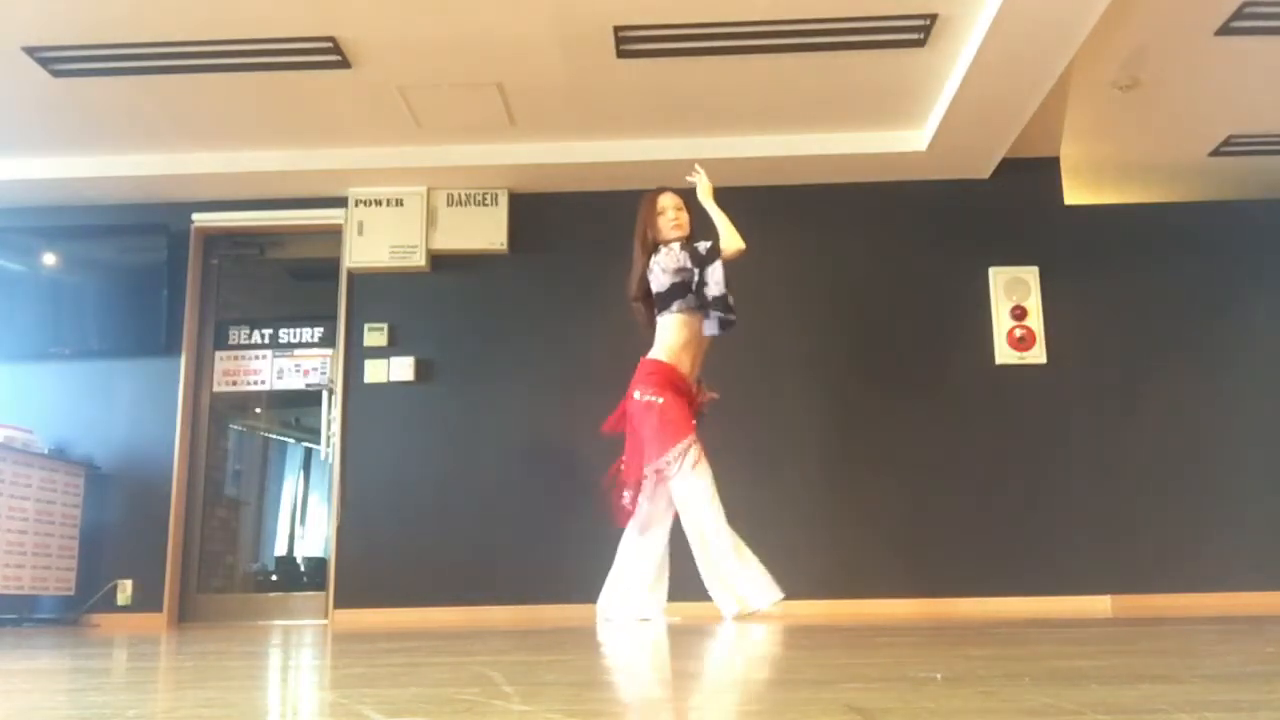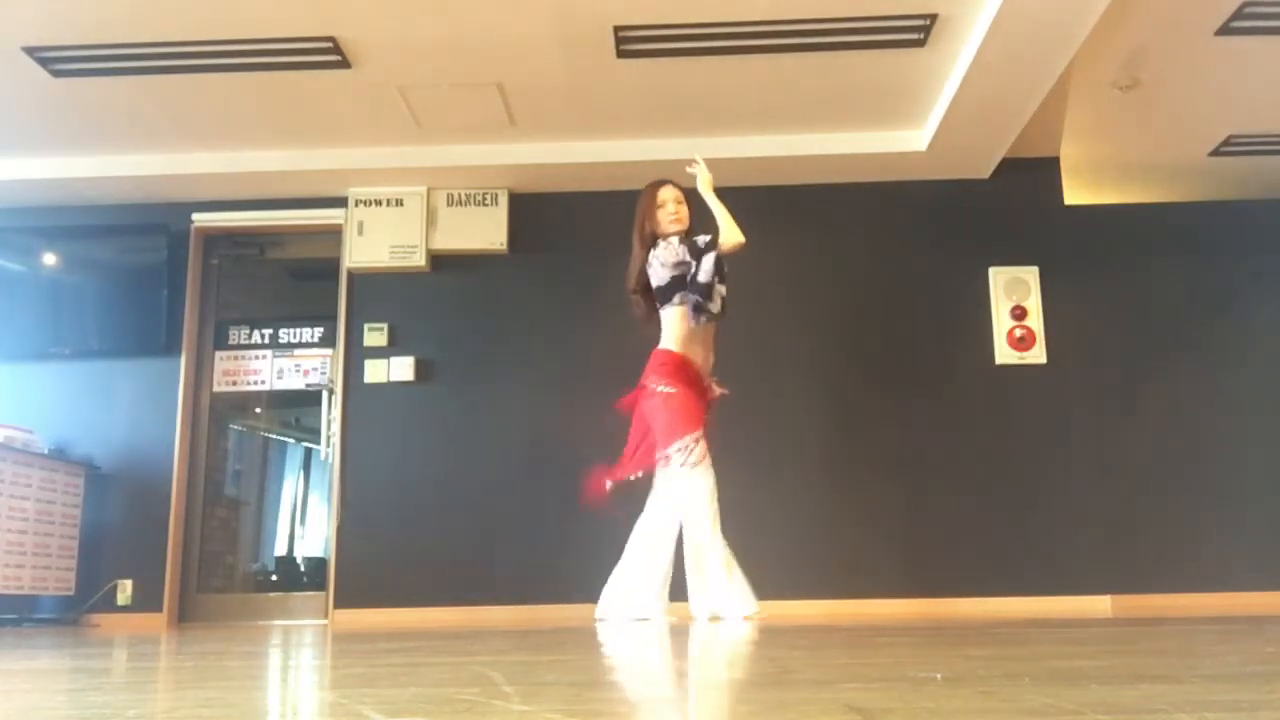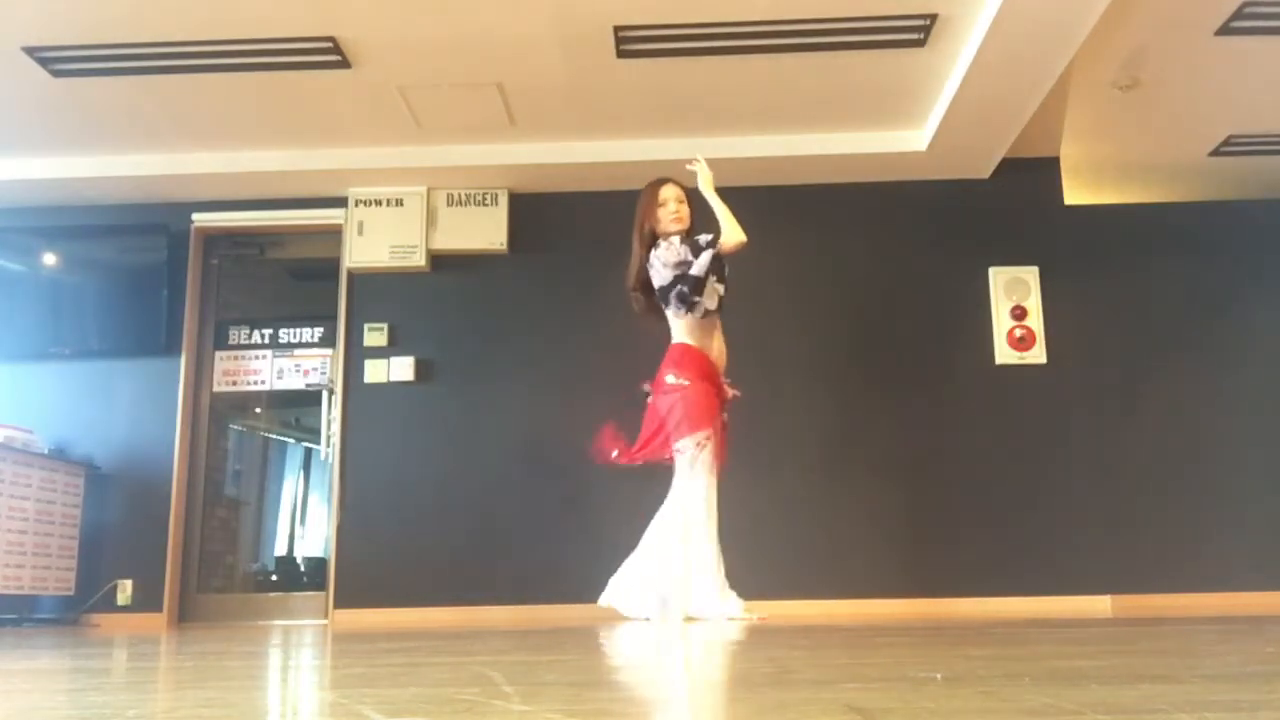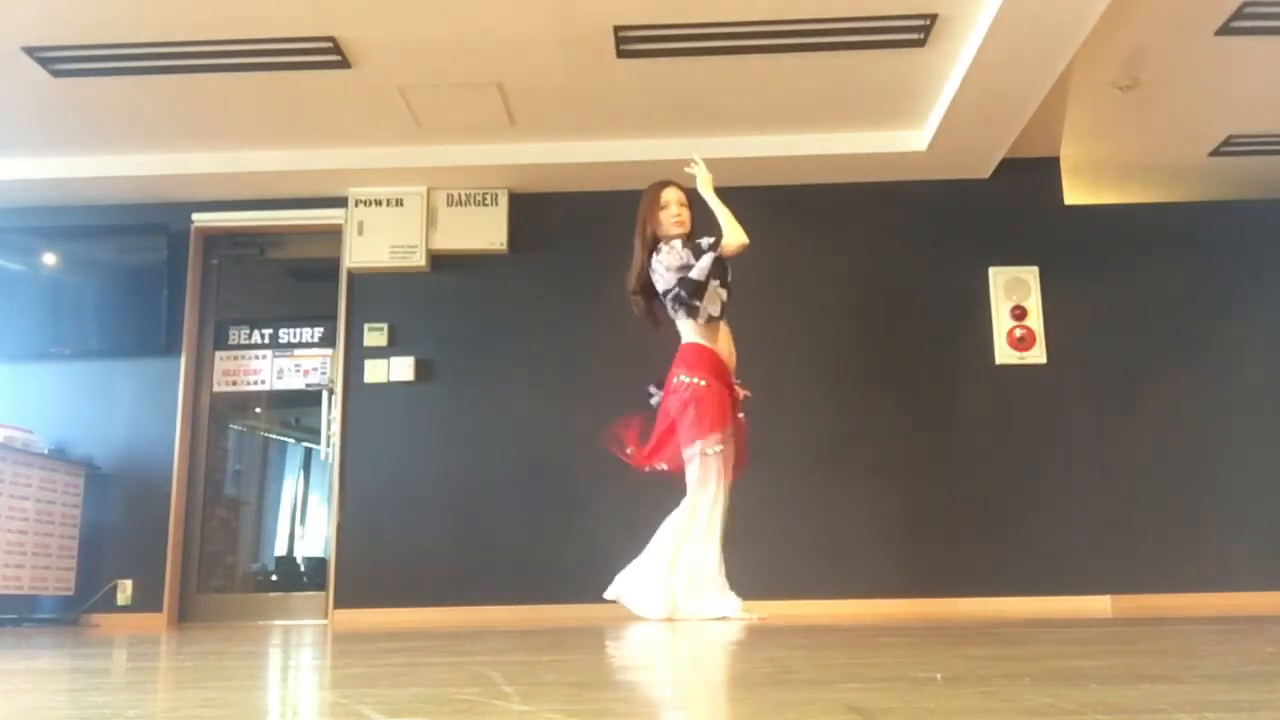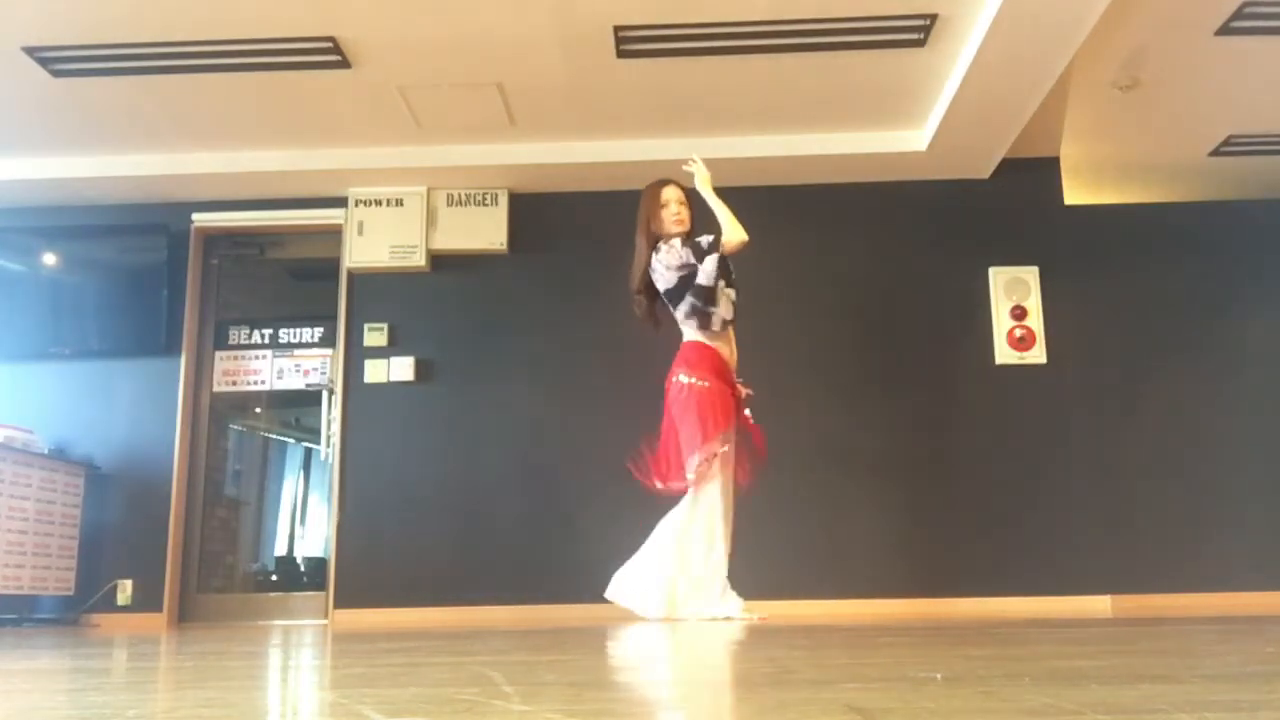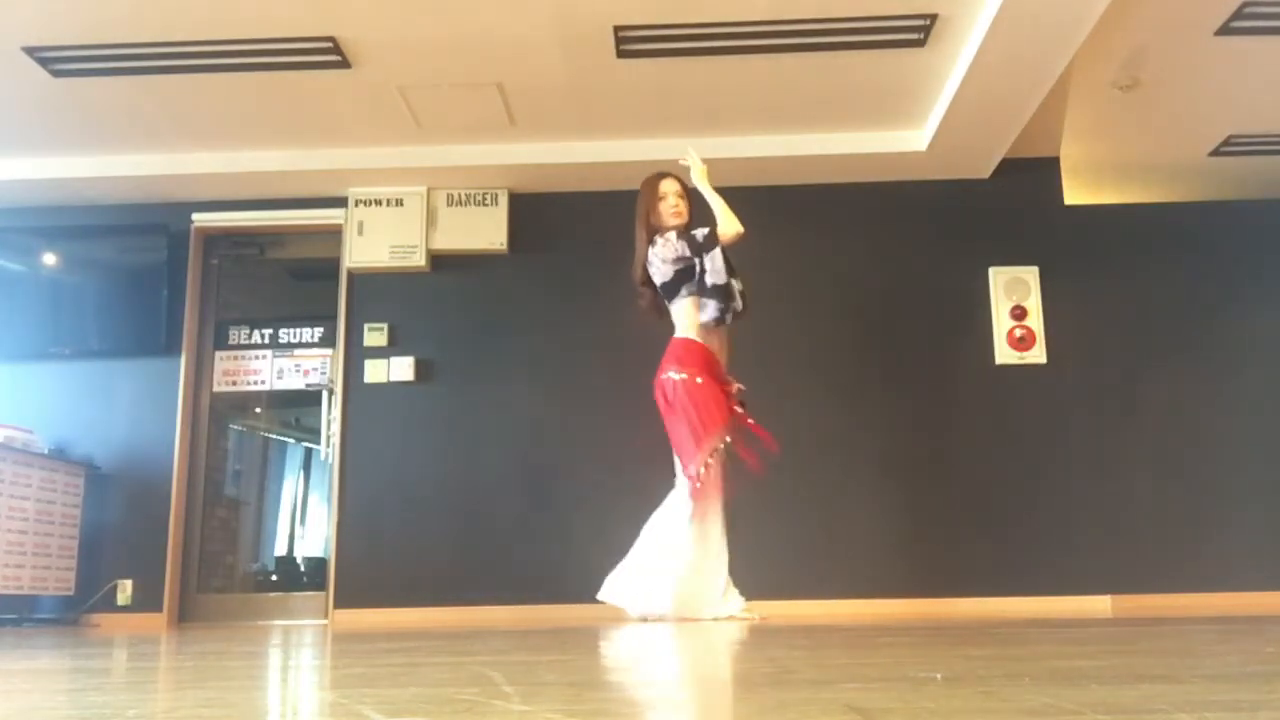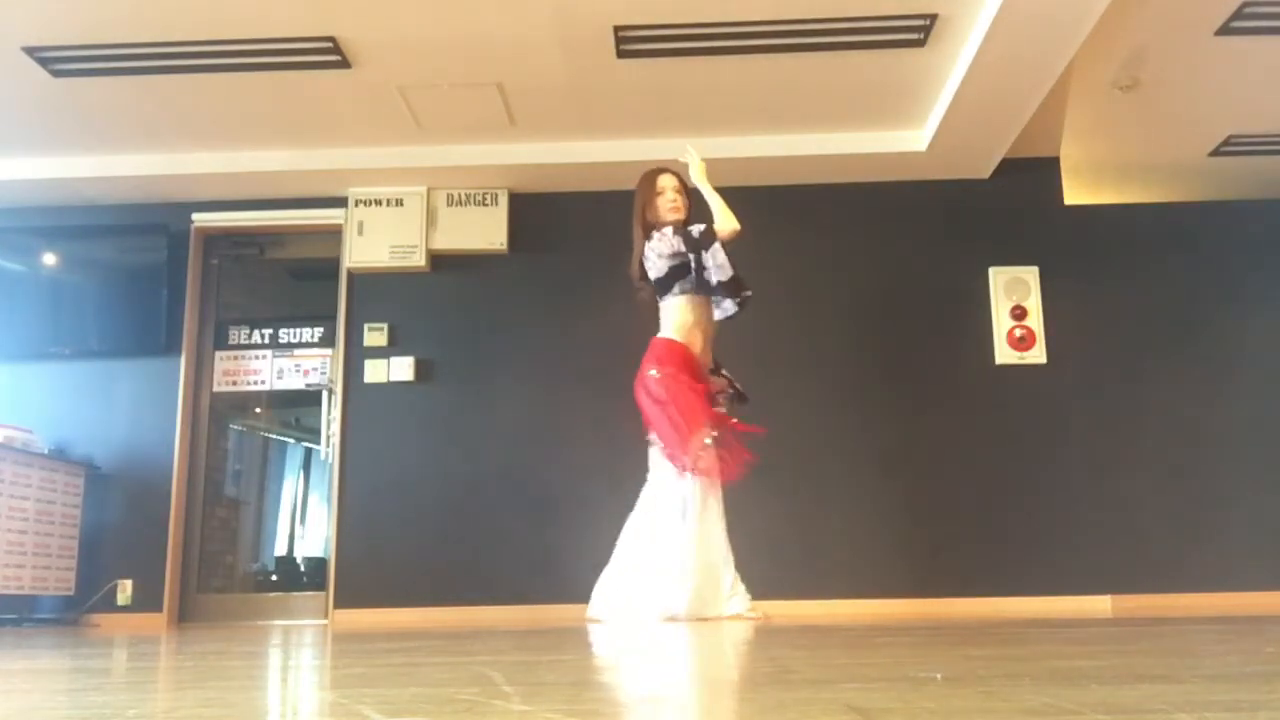
dt=0.1s
person 1, frame 1
left shoulder: (684, 262)
right shoulder: (667, 257)
right elbow: (734, 246)
right wrist: (708, 199)
left hip: (673, 392)
right hip: (657, 388)
left knee: (655, 498)
right knee: (698, 496)
left ankle: (630, 600)
right ankle: (738, 592)
person 1, frame 2
left shoulder: (683, 255)
right shoulder: (666, 251)
right elbow: (734, 239)
right wrist: (709, 192)
left hip: (687, 383)
right hip: (672, 379)
left knee: (673, 495)
right knee: (694, 490)
left ankle: (634, 597)
right ankle: (717, 596)
person 1, frame 3
left shoulder: (685, 253)
right shoulder: (668, 251)
right elbow: (735, 239)
right wrist: (710, 191)
left hip: (700, 381)
right hip: (686, 375)
left knee: (692, 493)
right knee: (694, 491)
left ankle: (643, 593)
right ankle: (705, 597)
person 1, frame 4
left shoulder: (687, 259)
right shoulder: (670, 254)
right elbow: (738, 241)
right wrist: (710, 192)
left hip: (713, 381)
right hip: (699, 375)
left knee: (711, 491)
right knee: (705, 489)
right ankle: (698, 596)
person 1, frame 5
left shoulder: (690, 257)
right shoulder: (670, 253)
right elbow: (738, 238)
right wrist: (709, 189)
left hip: (715, 381)
right hip: (700, 374)
left knee: (712, 493)
right knee: (706, 492)
left ankle: (698, 595)
right ankle: (699, 596)
person 1, frame 6
left shoulder: (686, 251)
right shoulder: (667, 245)
right elbow: (734, 230)
right wrist: (706, 184)
left hip: (702, 375)
right hip: (687, 370)
left knee: (701, 487)
right knee: (699, 484)
person 1, frame 7
left shoulder: (682, 246)
right shoulder: (663, 241)
right elbow: (730, 227)
right wrist: (704, 181)
left hip: (688, 374)
right hip: (669, 369)
left knee: (672, 486)
right knee: (693, 483)
